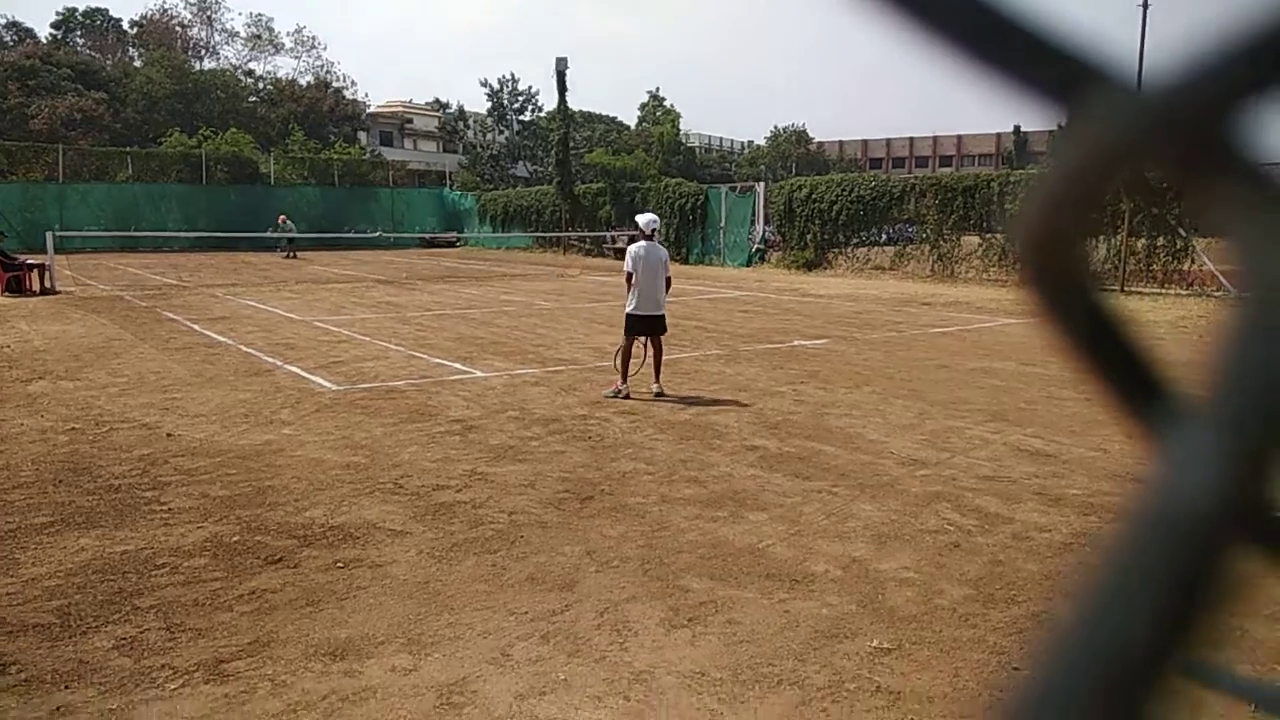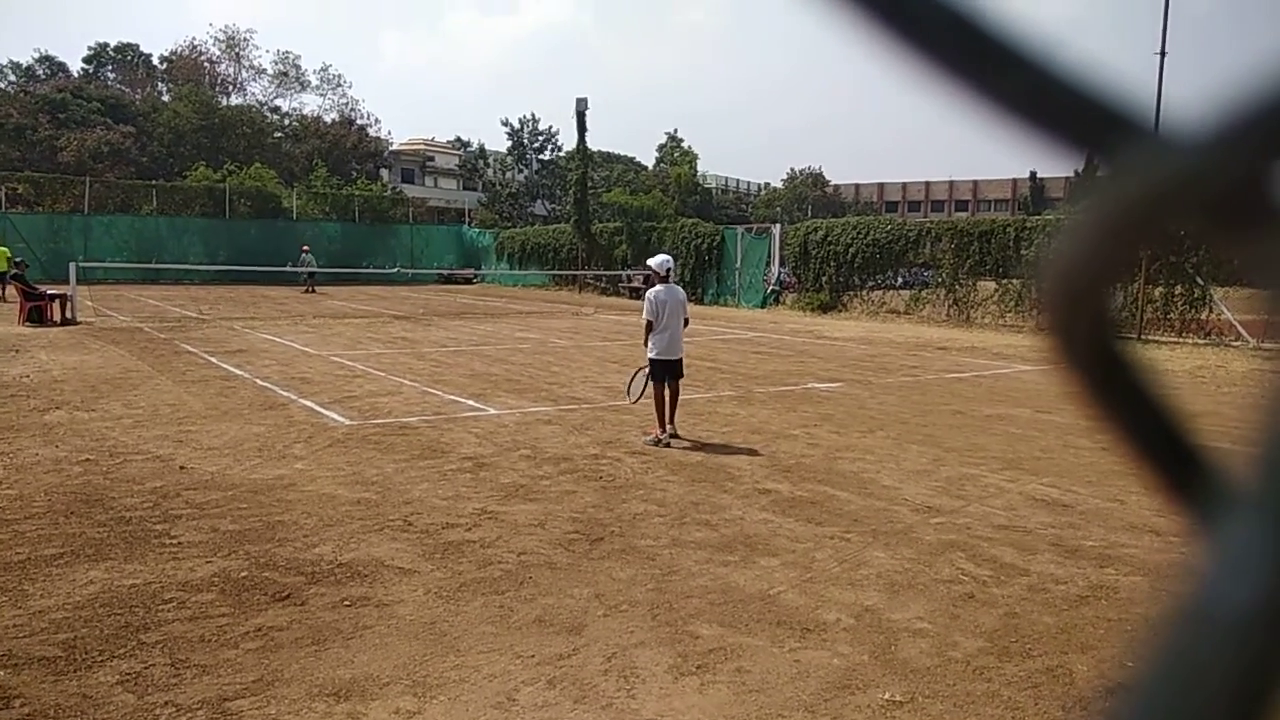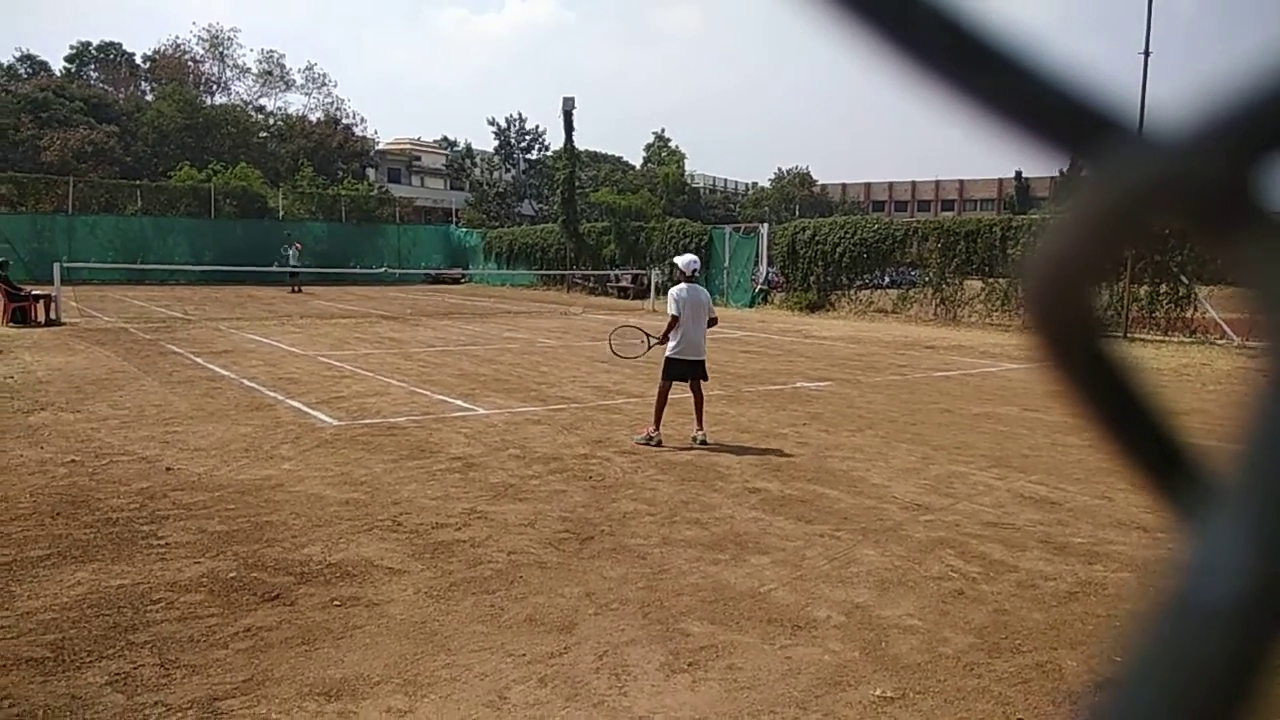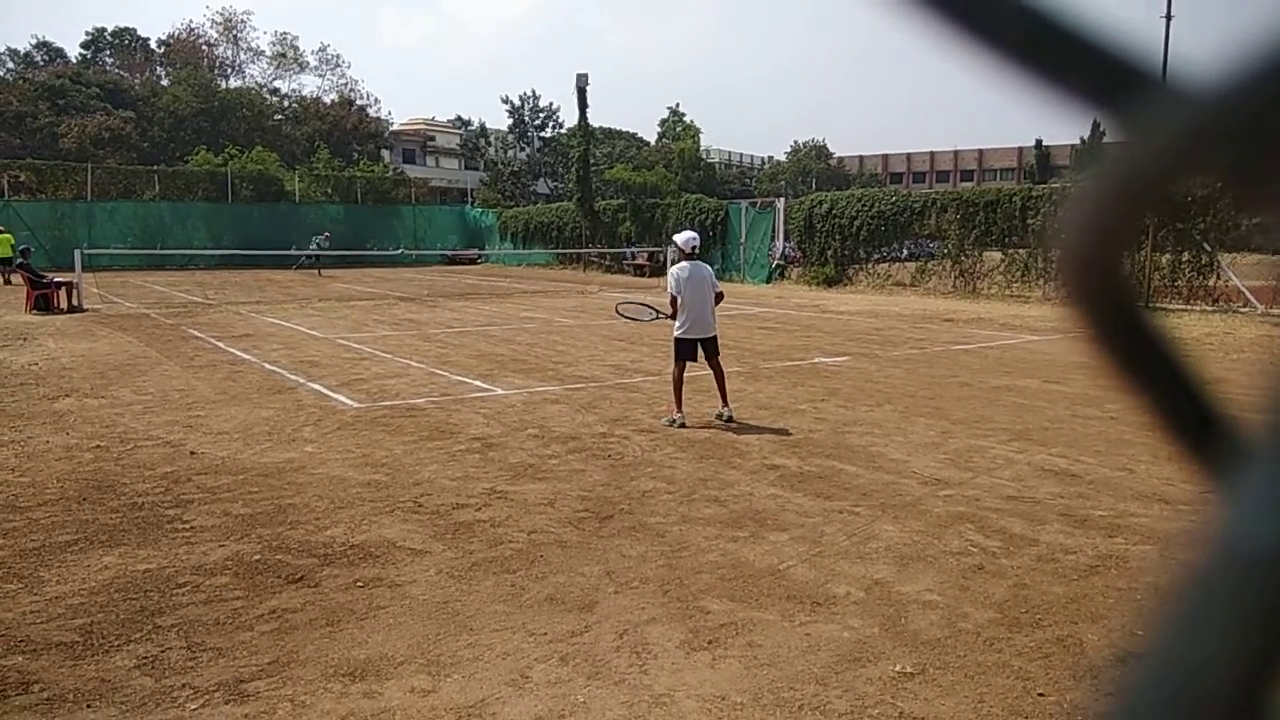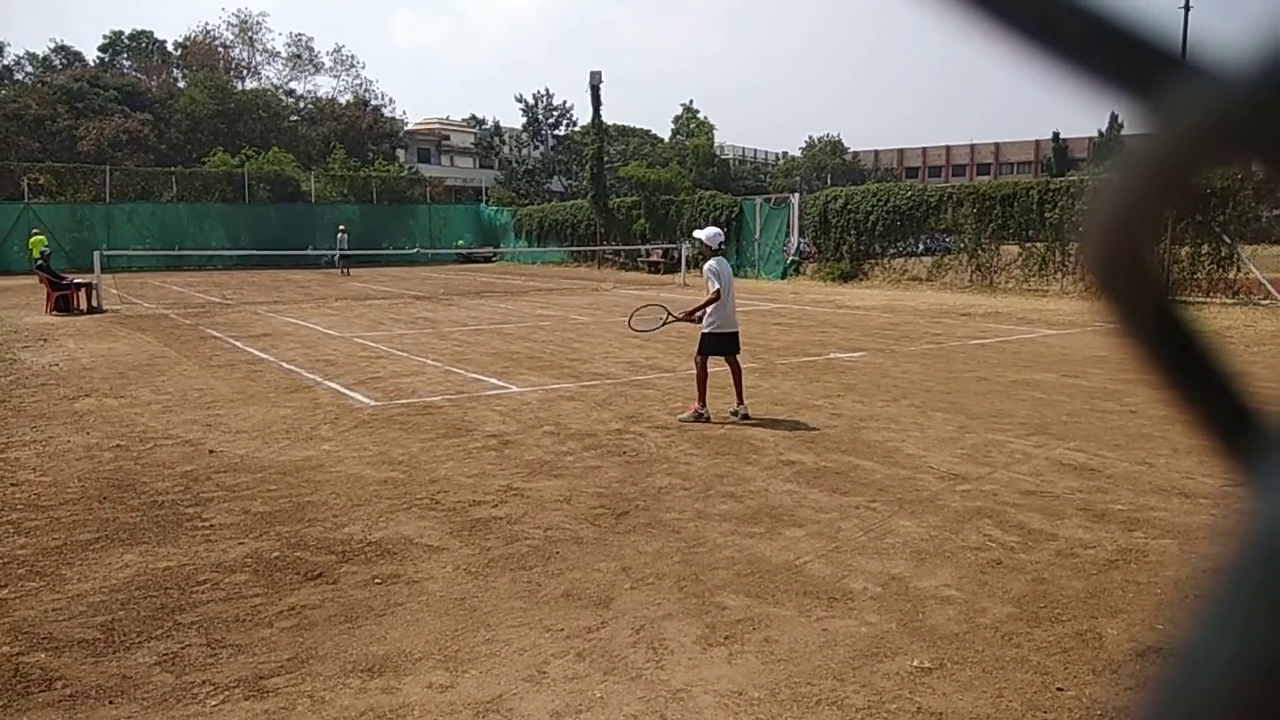
dt=1s
person 1, frame 1
left shoulder: (634, 249)
right shoulder: (663, 251)
left elbow: (628, 277)
right elbow: (668, 281)
left wrist: (631, 293)
left hip: (637, 304)
right hip: (657, 306)
left knee: (628, 341)
right knee: (656, 342)
left ankle: (622, 384)
right ankle: (656, 383)
person 1, frame 2
left shoulder: (652, 294)
right shoulder: (680, 292)
left elbow: (649, 323)
right elbow: (685, 321)
left wrist: (647, 340)
left hip: (658, 348)
right hip: (676, 348)
left knee: (658, 388)
right knee: (673, 385)
left ankle: (662, 432)
right ankle: (671, 425)
person 1, frame 3
left shoulder: (675, 292)
right shoulder: (704, 293)
left elbow: (674, 319)
right elbow: (713, 320)
left wrist: (664, 336)
left hip: (678, 348)
right hip: (697, 349)
left knee: (664, 386)
right knee: (696, 387)
left ankle: (654, 431)
right ankle: (700, 431)
person 1, frame 4
left shoulder: (676, 270)
right shoulder: (706, 269)
left elbow: (673, 299)
right elbow: (720, 295)
left wrist: (674, 313)
left hip: (685, 327)
right hip: (707, 325)
left knee: (679, 367)
right knee: (714, 363)
left ankle: (678, 413)
right ankle: (725, 408)
person 1, frame 5
left shoulder: (710, 267)
right shoulder: (724, 263)
left elbow: (716, 295)
left wrist: (693, 311)
right wrist: (702, 313)
left hip: (714, 323)
right hip: (730, 322)
left knee: (700, 360)
right knee: (732, 360)
left ankle: (701, 408)
right ankle: (740, 405)
